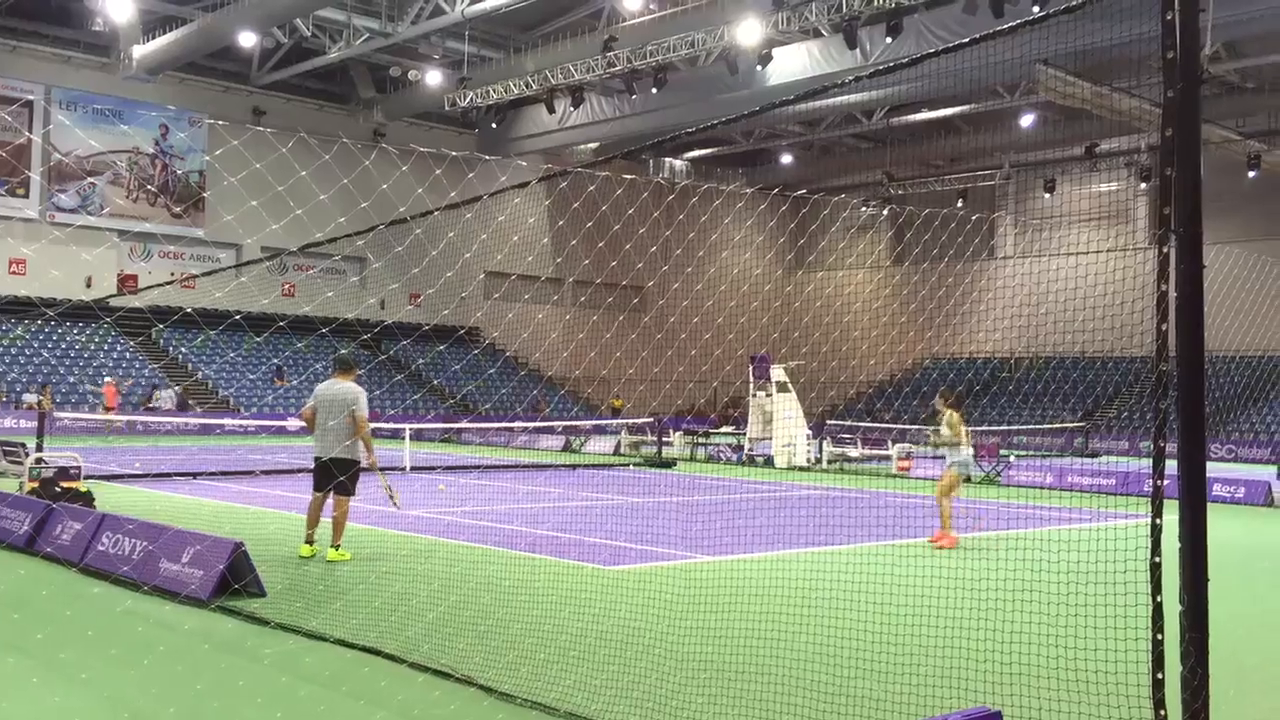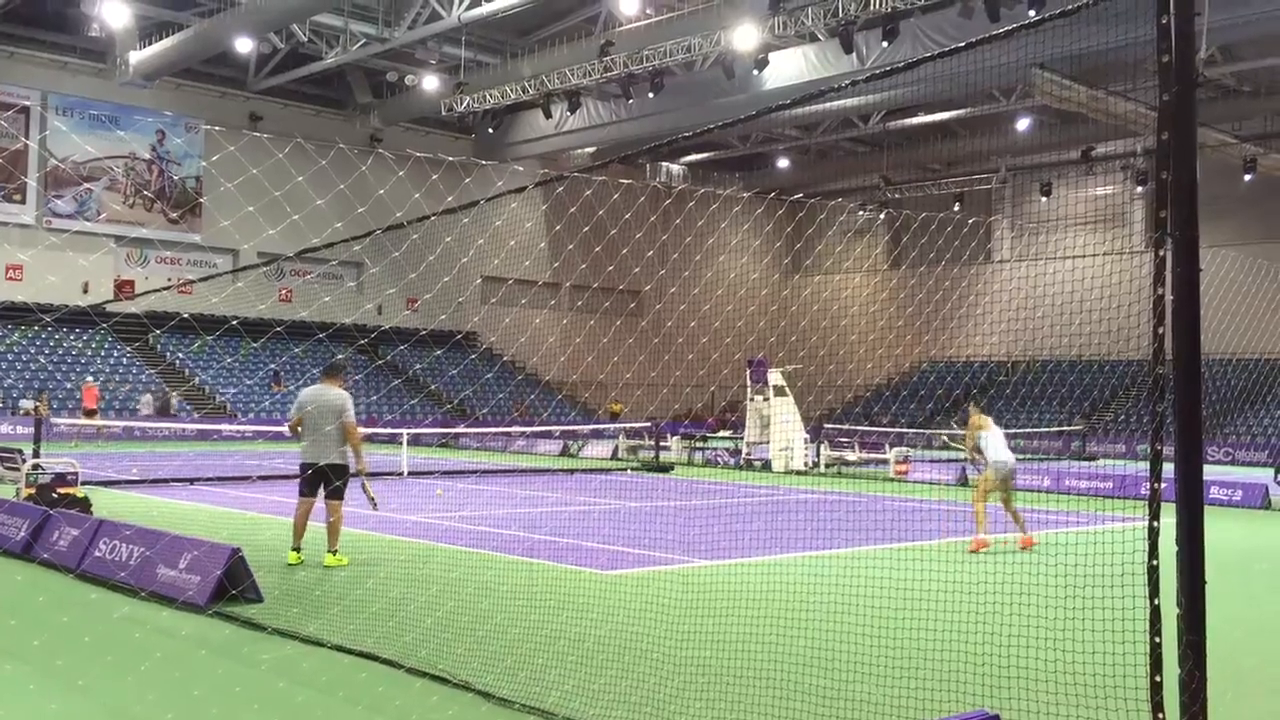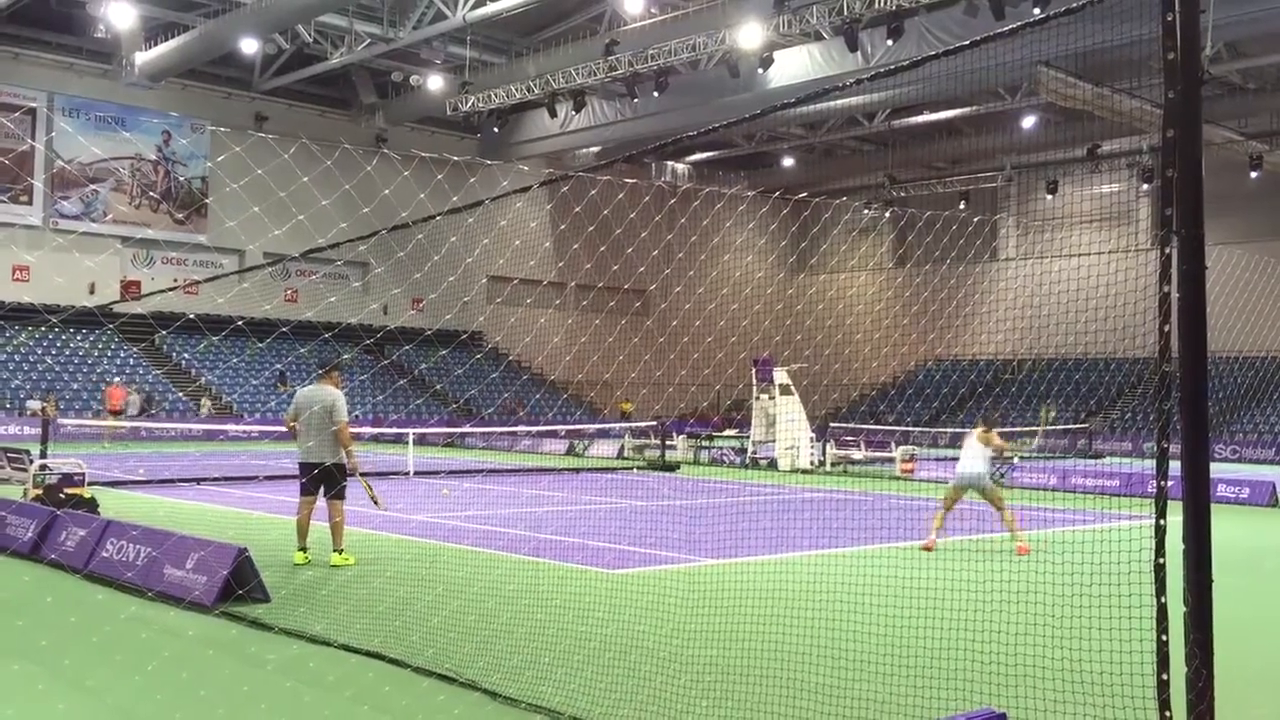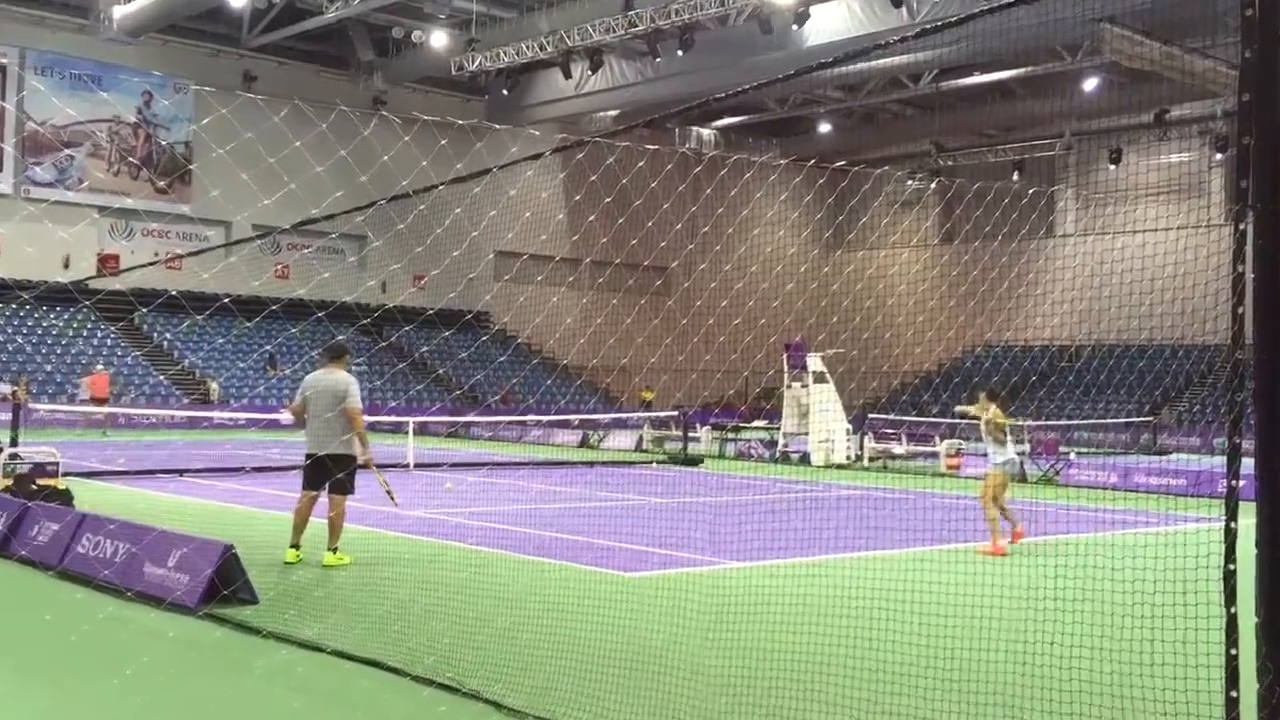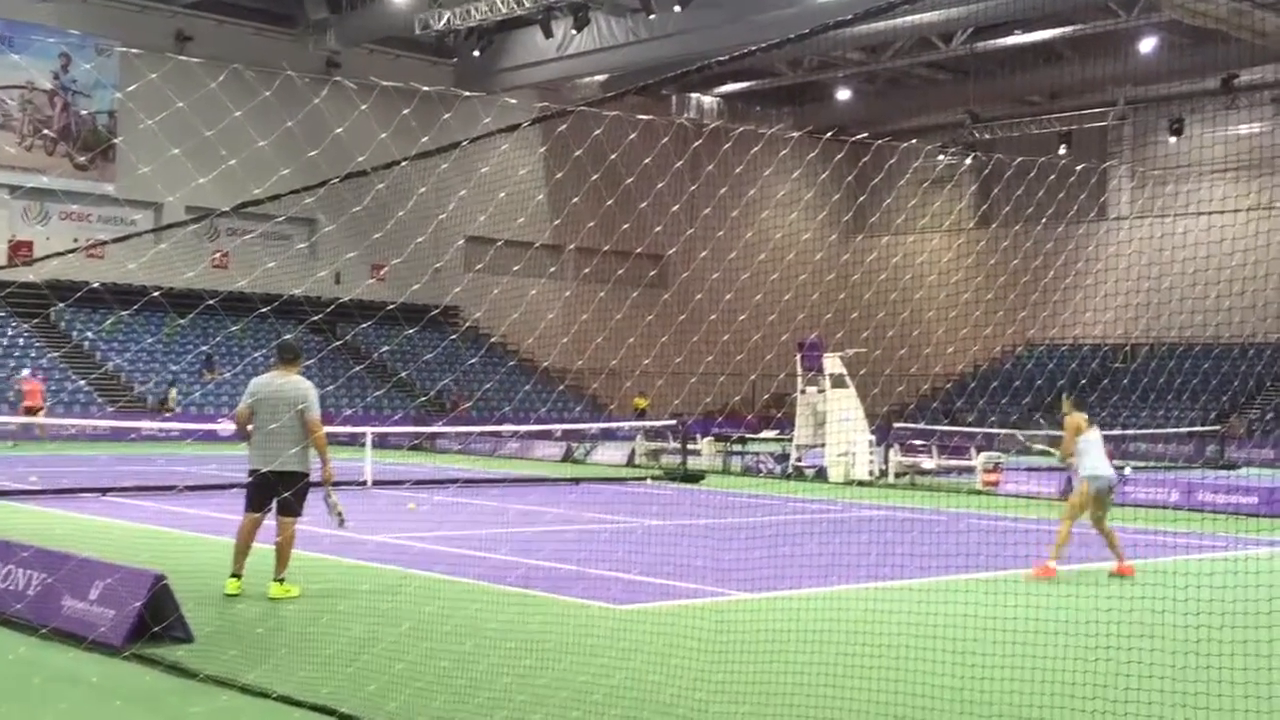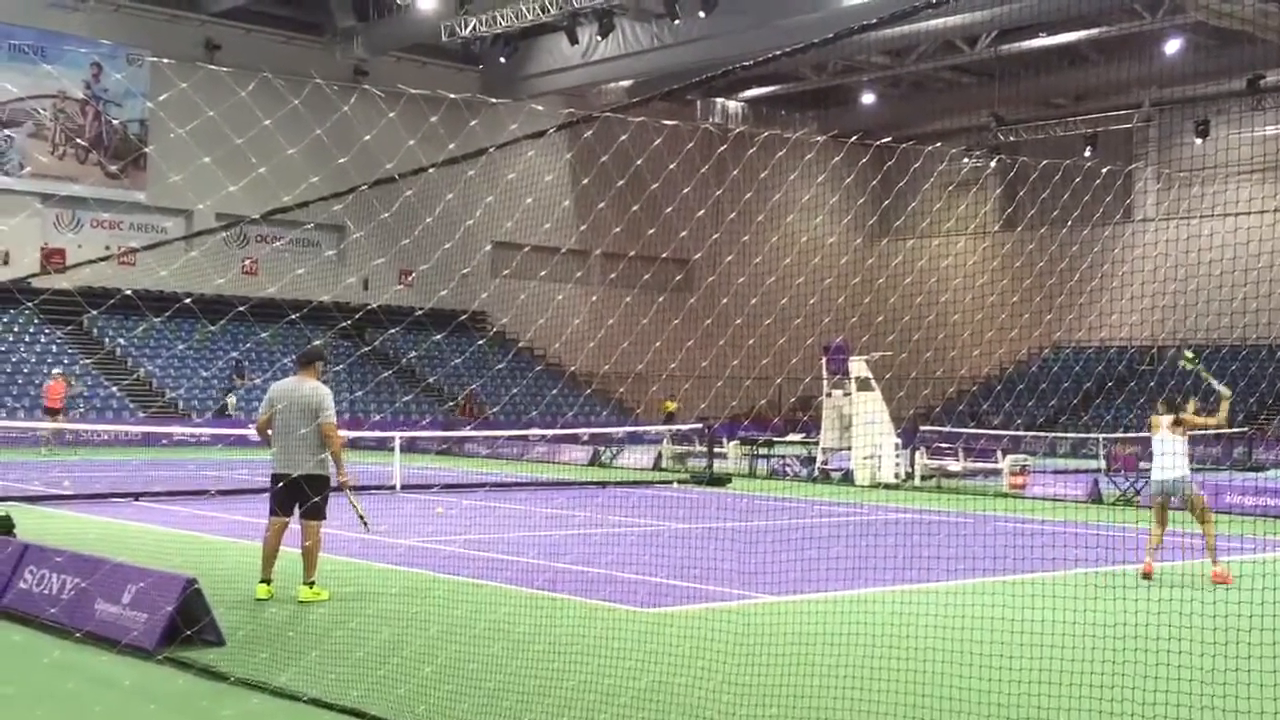
dt=0.7s
person 1, frame 1
left shoulder: (320, 388)
right shoulder: (357, 391)
left elbow: (306, 416)
right elbow: (362, 424)
right wrist: (370, 453)
left hip: (321, 452)
right hip: (347, 454)
left knee: (318, 497)
right knee: (341, 501)
left ankle: (308, 544)
right ankle: (335, 548)
person 1, frame 2
left shoulder: (305, 394)
right shoulder: (342, 396)
left elbow: (292, 424)
right elbow: (350, 430)
right wrist: (359, 459)
left hip: (309, 458)
right hip: (336, 459)
left knee: (304, 504)
right knee: (334, 506)
left ankle: (295, 551)
person 1, frame 3
left shoulder: (301, 394)
right shoulder: (336, 395)
left elbow: (288, 423)
right elbow: (342, 429)
right wrist: (351, 457)
left hip: (307, 458)
right hip: (333, 459)
left knee: (306, 503)
right knee: (336, 505)
right ankle: (337, 553)
person 1, frame 4
left shoulder: (310, 379)
right shoulder: (348, 381)
left elbow: (295, 410)
right elbow: (355, 416)
right wrist: (365, 449)
left hip: (314, 448)
right hip: (342, 450)
left knee: (308, 496)
right knee: (337, 500)
left ankle: (294, 548)
right ankle: (332, 552)
person 1, frame 5
left shoulder: (257, 383)
right shoulder: (305, 387)
left elbow: (240, 419)
right elbow: (315, 429)
right wrist: (326, 464)
left hip: (260, 463)
right hip: (294, 466)
left knee: (251, 518)
right knee: (286, 523)
left ankle: (234, 578)
right ankle: (278, 583)
person 1, frame 6
left shoulder: (276, 388)
right shoulder: (321, 391)
left elbow: (260, 425)
right elbow: (329, 432)
right wrist: (340, 469)
left hip: (281, 468)
right hip: (314, 469)
left knee: (276, 523)
right knee: (311, 526)
left ankle: (265, 583)
right ankle: (308, 586)
person 2, frame 1
left shoulder: (951, 416)
right shoulder: (945, 416)
left elbow: (959, 440)
right elbow: (942, 440)
left wrist: (942, 441)
right wrist: (937, 440)
left hip: (961, 463)
right hip: (953, 463)
left knee: (943, 495)
right knee: (941, 496)
left ankle: (950, 535)
right ankle: (944, 532)
person 2, frame 2
left shoulder: (975, 420)
right shoulder: (991, 422)
left elbow: (969, 445)
left wrist: (970, 453)
left hip: (999, 463)
right hip: (1010, 463)
left knee: (979, 500)
right knee: (1009, 505)
left ankle: (980, 538)
right ankle: (1026, 537)
person 2, frame 3
left shoulder: (969, 434)
right shoulder: (990, 435)
right elbow: (1000, 445)
left hip: (960, 474)
right hip: (979, 475)
left knee: (944, 509)
right knee: (1003, 509)
left ankle: (931, 539)
right ankle: (1019, 543)
person 2, frame 4
left shoulder: (996, 413)
right shoulder: (981, 409)
left elbow: (1003, 440)
right elbow: (960, 409)
left wrist: (992, 429)
right wrist: (969, 410)
left hip: (1006, 463)
right hip: (996, 462)
left knee: (989, 501)
right knee: (991, 499)
left ankle: (999, 545)
right ankle: (1016, 527)
person 2, frame 5
left shoulder: (1071, 419)
right shoulder: (1088, 422)
left elbow: (1066, 453)
left wrist: (1062, 457)
right wrist: (1075, 461)
left hip: (1092, 477)
right hip: (1108, 477)
left knee: (1067, 520)
right knee: (1099, 523)
left ankle: (1050, 565)
right ankle: (1123, 565)
person 2, frame 6
left shoulder: (1154, 420)
right shoulder: (1184, 419)
right elbow: (1218, 422)
right wrist: (1225, 401)
left hip: (1157, 481)
right hip: (1181, 480)
left knee: (1159, 524)
right knee: (1206, 522)
left ankle: (1148, 561)
right ankle: (1217, 569)
